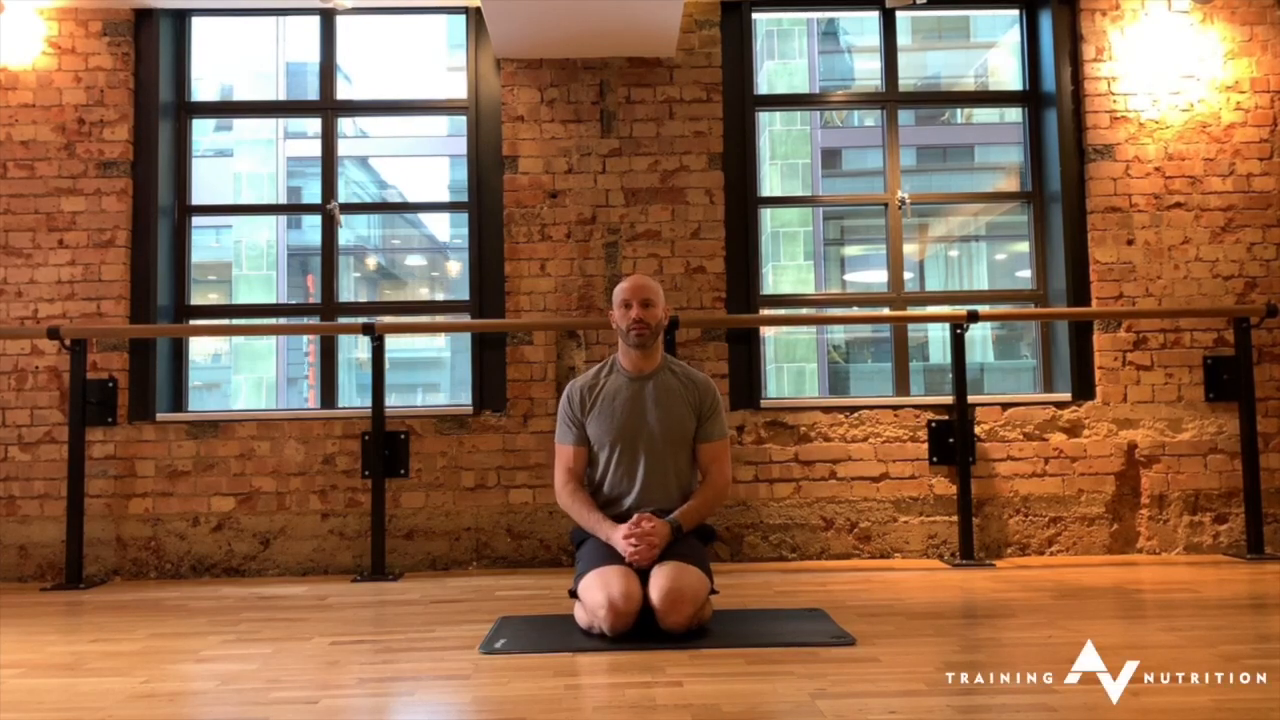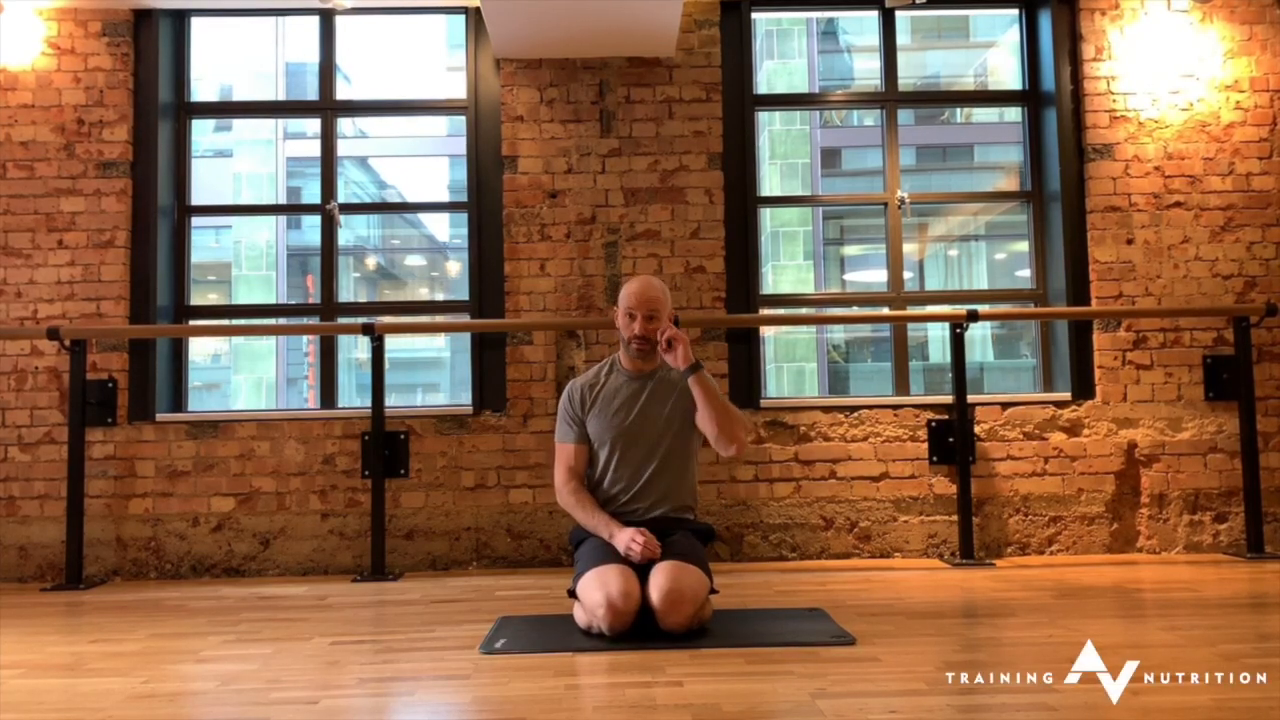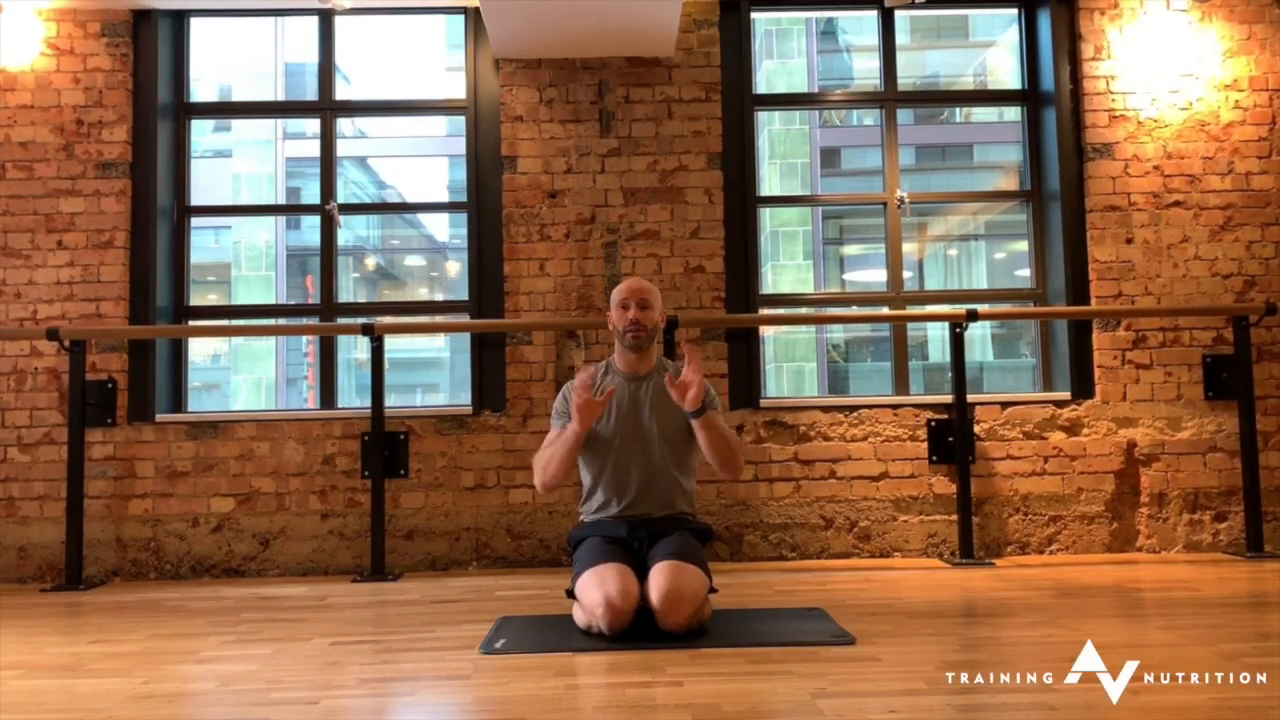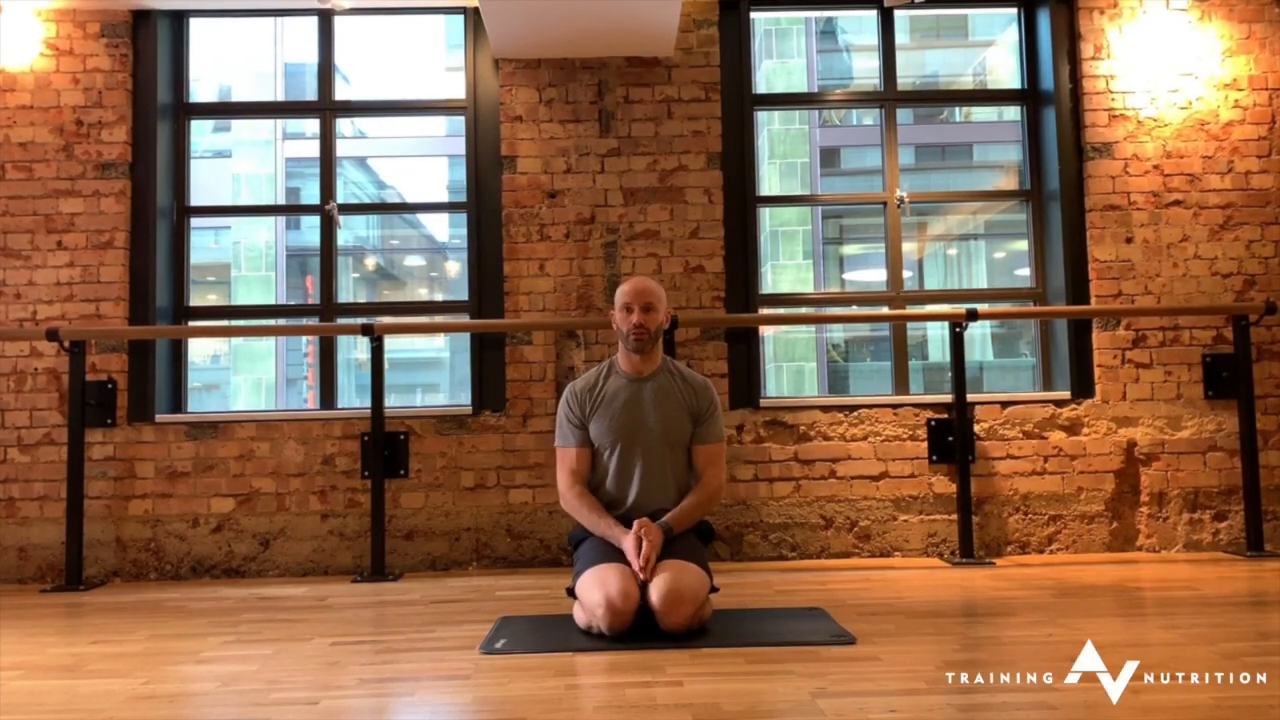
dt=1s
person 1, frame 1
left shoulder: (699, 389)
right shoulder: (581, 392)
left elbow: (717, 479)
right elbow: (567, 484)
left wrist: (670, 527)
right wrist: (612, 533)
left hip: (678, 530)
right hip: (605, 530)
left knee: (675, 608)
right knee: (614, 611)
right ankle: (589, 595)
person 1, frame 2
left shoulder: (689, 383)
right shoulder: (581, 391)
left elbow: (733, 444)
right elbow: (567, 484)
left wrist: (690, 367)
right wrist: (615, 532)
left hip: (676, 527)
right hip: (605, 530)
left knee: (675, 608)
right knee: (614, 609)
left ankle: (651, 592)
right ankle: (588, 596)
person 1, frame 3
left shoulder: (689, 387)
right shoulder: (578, 391)
left elbow: (732, 468)
right elbow: (544, 480)
left wrist: (696, 410)
right wrist: (578, 427)
left hip: (672, 527)
right hip: (603, 528)
left knee: (674, 608)
right knee: (611, 609)
left ankle: (649, 592)
right ankle: (588, 597)
person 1, frame 4
left shoulder: (698, 391)
right shoulder: (580, 393)
left elbow: (712, 482)
right elbow: (570, 489)
left wrist: (662, 528)
right wrist: (622, 536)
left hip: (676, 529)
right hip: (603, 531)
left knee: (674, 609)
right knee: (613, 610)
right ankle: (587, 595)
